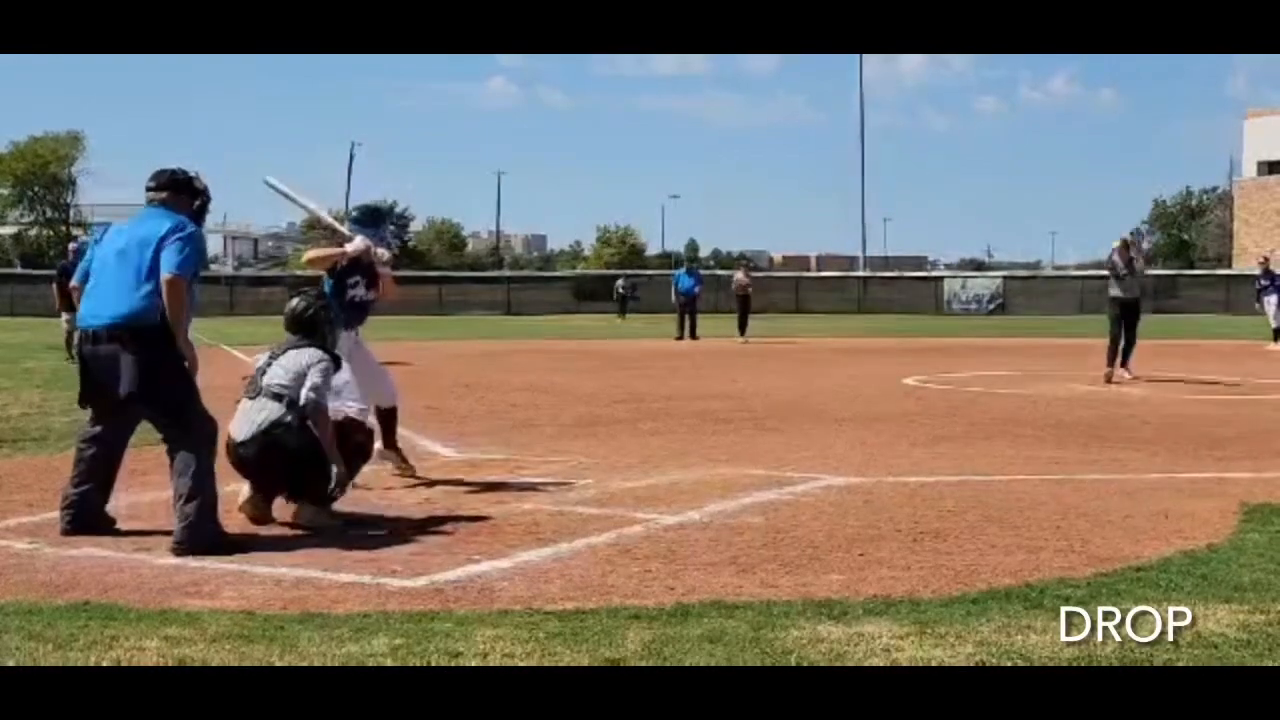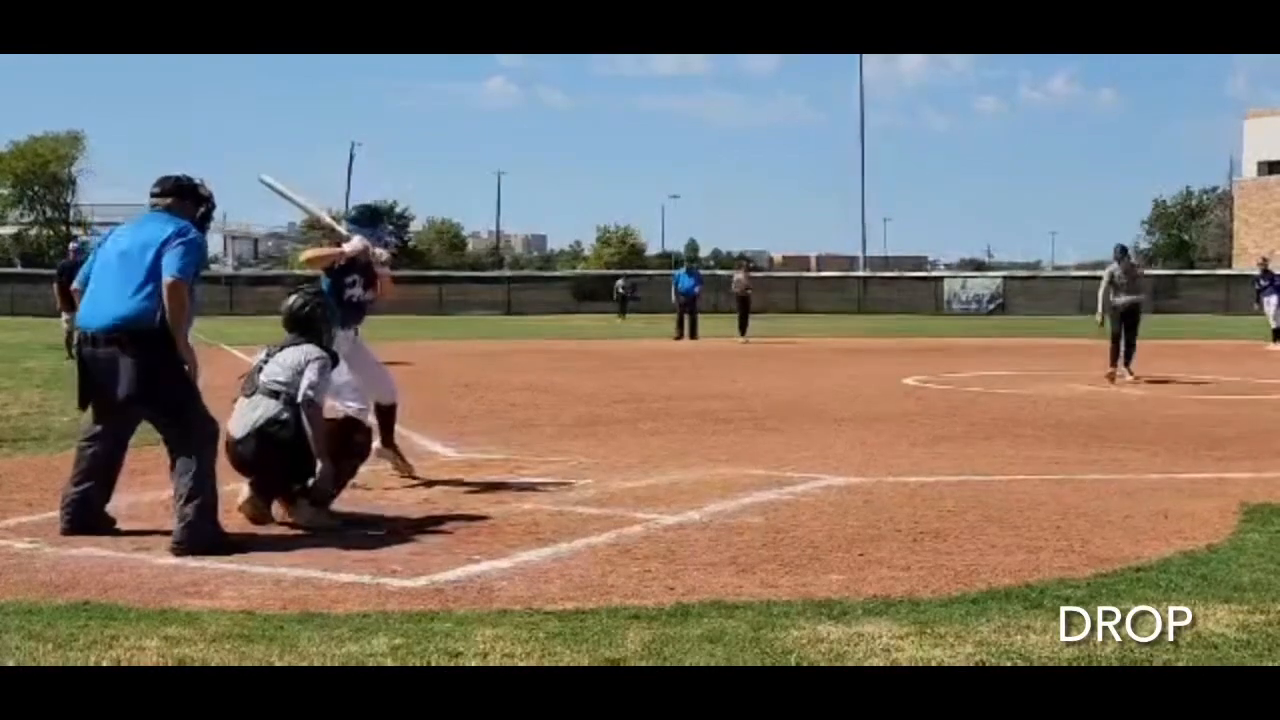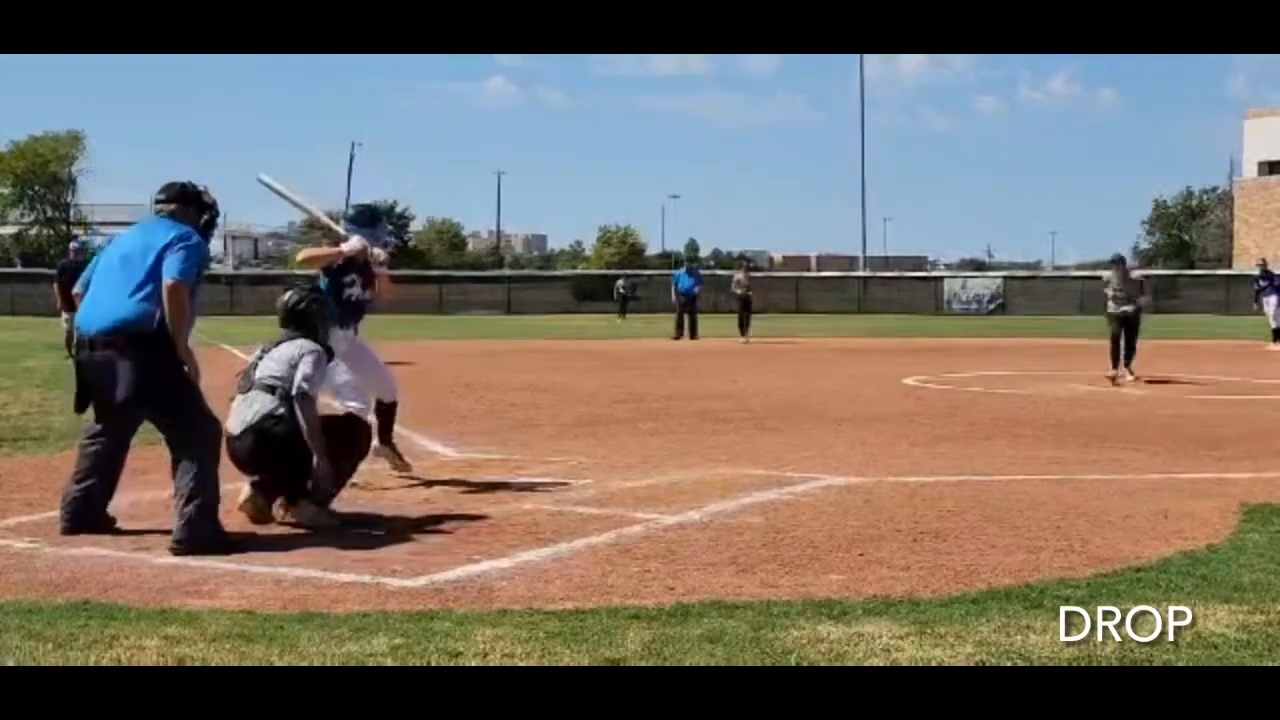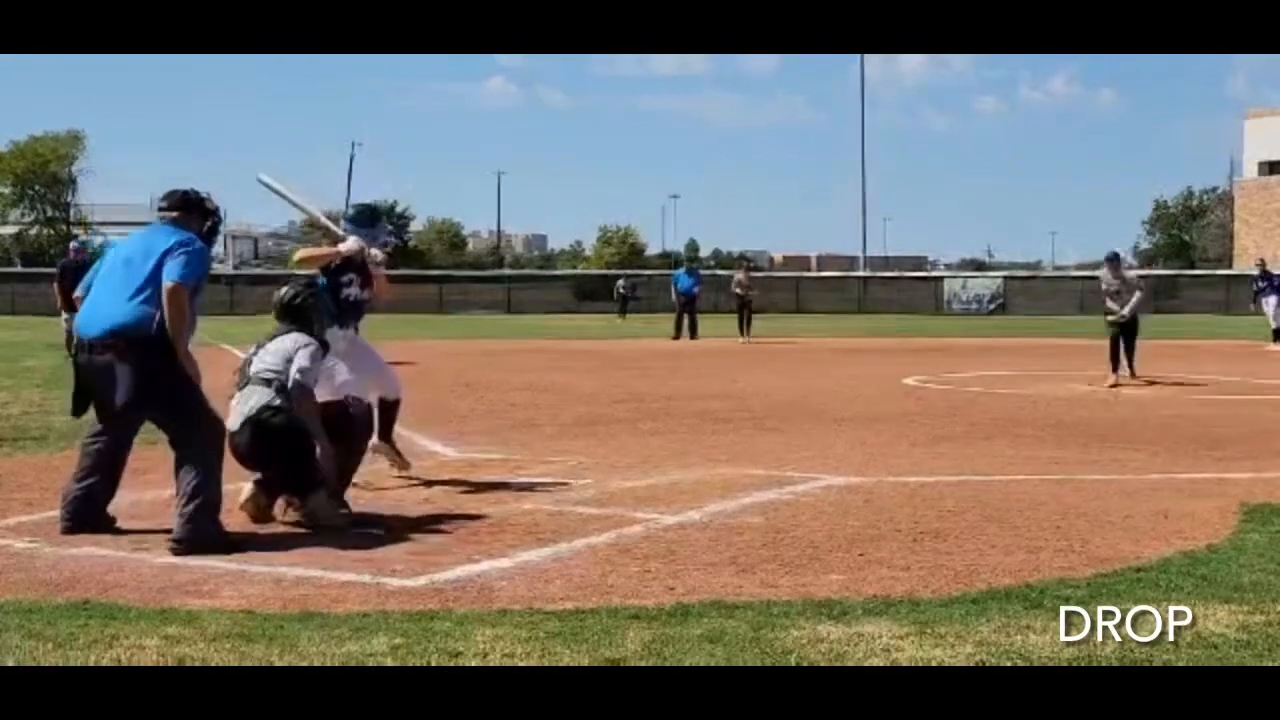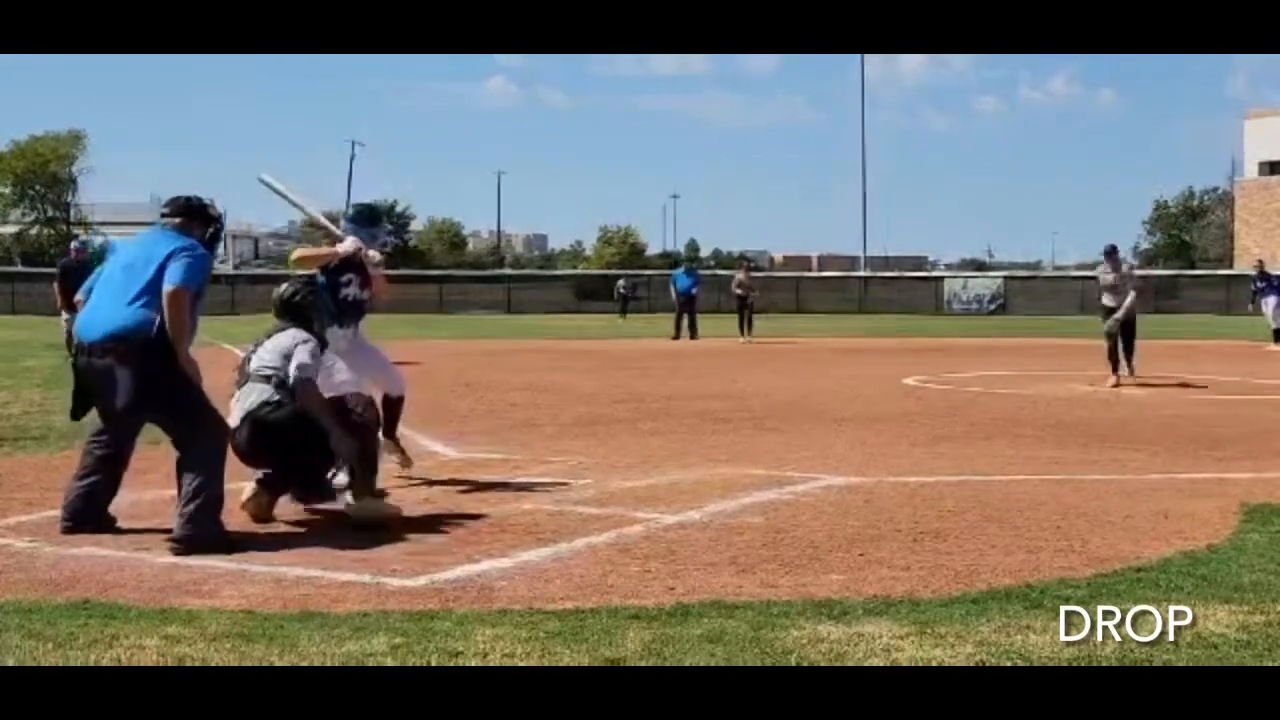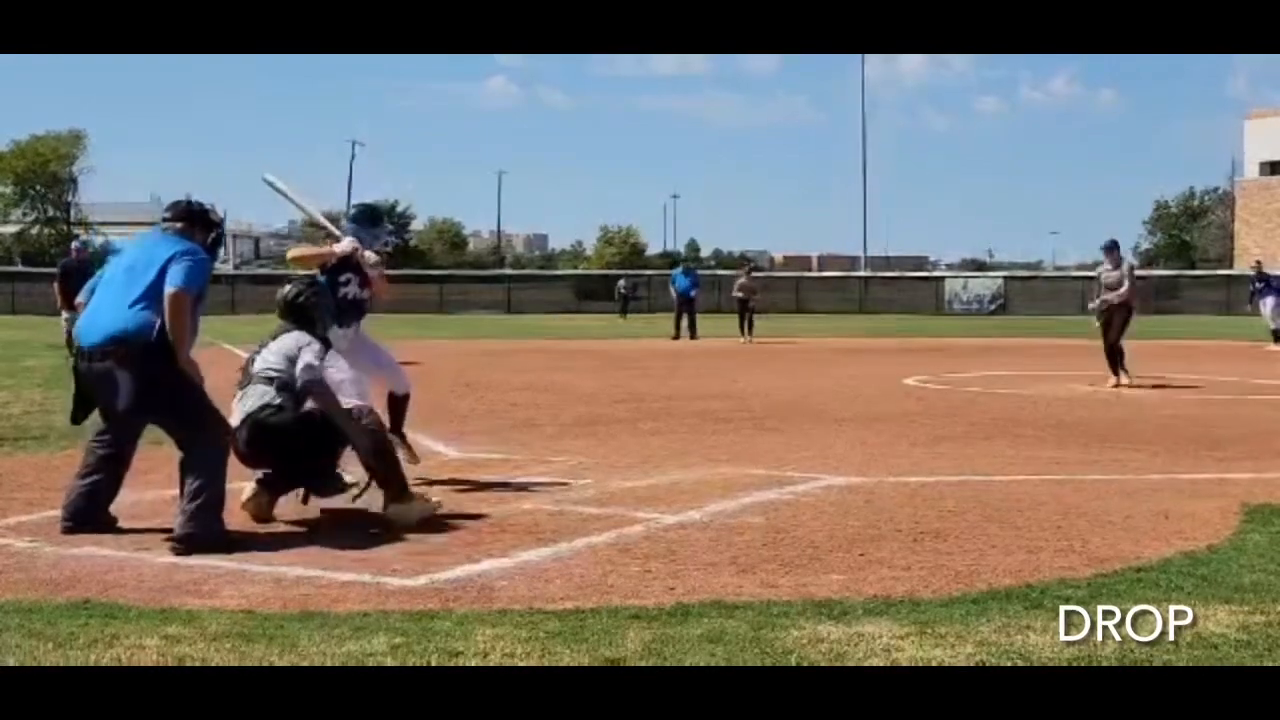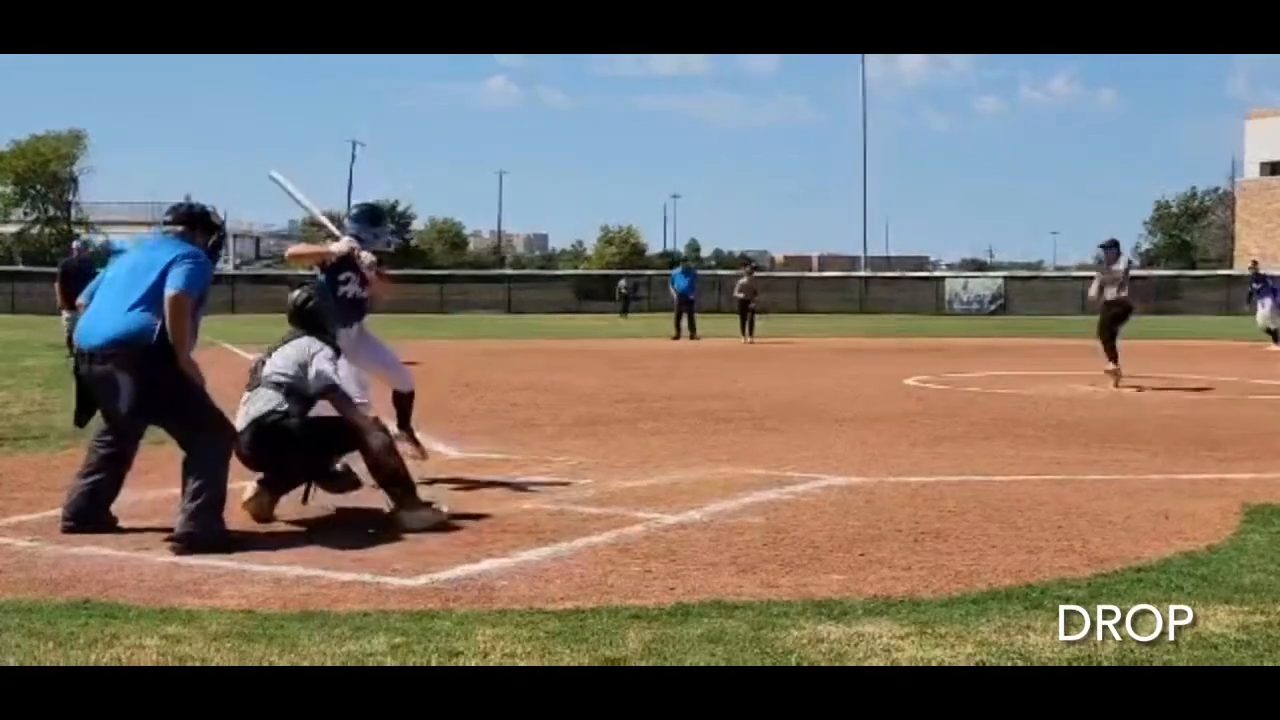
dt=0.1s
person 1, frame 1
left shoulder: (116, 230)
right shoulder: (183, 229)
left elbow: (77, 284)
right elbow: (172, 281)
right wrist: (182, 340)
left hip: (93, 343)
right hip: (140, 342)
left knee: (104, 429)
right knee: (192, 431)
left ankle: (80, 513)
right ankle: (195, 530)
person 1, frame 2
left shoulder: (119, 233)
right shoulder: (185, 234)
left elbow: (79, 287)
right elbow: (173, 285)
right wrist: (182, 344)
left hip: (93, 344)
right hip: (140, 344)
left knee: (106, 429)
right knee: (193, 432)
left ankle: (80, 513)
right ankle: (195, 531)
person 1, frame 3
left shoulder: (124, 238)
right shoulder: (187, 239)
left elbow: (80, 290)
right elbow: (173, 286)
right wrist: (182, 346)
left hip: (91, 347)
right hip: (138, 347)
left knee: (109, 429)
right knee: (197, 432)
left ankle: (80, 512)
right ankle: (196, 530)
person 1, frame 4
left shoulder: (127, 243)
right shoulder: (189, 245)
left elbow: (81, 294)
right elbow: (173, 290)
right wrist: (182, 350)
left hip: (90, 349)
right hip: (138, 349)
left knee: (112, 429)
right knee: (200, 433)
left ankle: (80, 511)
right ankle: (196, 529)
person 1, frame 5
left shoulder: (127, 247)
right shoulder: (190, 250)
left elbow: (82, 297)
right elbow: (174, 293)
right wrist: (182, 353)
left hip: (88, 352)
right hip: (136, 352)
left knee: (114, 431)
right knee: (205, 434)
left ankle: (81, 512)
right ankle: (196, 529)
person 1, frame 6
left shoulder: (130, 250)
right shoulder: (192, 254)
left elbow: (83, 299)
right elbow: (175, 296)
right wrist: (183, 356)
left hip: (90, 355)
right hip: (137, 355)
left knee: (117, 431)
right knee: (207, 434)
left ankle: (81, 512)
right ankle: (197, 529)
person 1, frame 7
left shoulder: (131, 253)
right shoulder: (192, 257)
left elbow: (84, 301)
right elbow: (176, 298)
right wrist: (184, 358)
left hip: (89, 357)
right hip: (137, 357)
left knee: (119, 432)
right knee: (211, 435)
left ankle: (83, 511)
right ankle: (197, 528)
person 2, frame 1
left shoulder: (371, 262)
right shoulder: (342, 259)
left elbow: (385, 292)
right elbow: (309, 259)
left wrist: (384, 270)
right wrist: (349, 250)
left hip: (349, 338)
left knee: (386, 392)
left ankle: (389, 446)
person 2, frame 2
left shoulder: (369, 262)
right shoulder: (340, 259)
left elbow: (383, 292)
right elbow: (307, 258)
left wrist: (382, 270)
right wrist: (347, 250)
left hip: (348, 337)
left knee: (386, 390)
right knee: (355, 405)
left ankle: (387, 445)
person 2, frame 3
left shoulder: (368, 261)
right shoulder: (339, 258)
left elbow: (381, 292)
right elbow: (303, 258)
left wrist: (380, 271)
right wrist: (345, 250)
left hip: (348, 337)
left knee: (388, 387)
right knee: (357, 405)
left ankle: (385, 443)
person 2, frame 4
left shoulder: (367, 261)
right shoulder: (337, 258)
left elbow: (380, 292)
right elbow: (300, 258)
left wrist: (378, 271)
right wrist: (343, 250)
left hip: (348, 336)
right hip: (323, 338)
left knee: (390, 385)
left ankle: (384, 440)
person 2, frame 5
left shoulder: (367, 260)
right shoulder: (336, 257)
left elbow: (380, 292)
right elbow: (297, 257)
left wrist: (376, 273)
right wrist: (340, 250)
left hip: (350, 335)
right hip: (323, 338)
left knee: (394, 381)
left ankle: (388, 438)
person 2, frame 6
left shoulder: (368, 259)
right shoulder: (336, 257)
left elbow: (380, 292)
right elbow: (293, 256)
left wrist: (374, 273)
right wrist: (336, 250)
left hip: (352, 334)
right hip: (324, 337)
left knee: (399, 380)
right knee: (354, 403)
left ankle: (396, 434)
person 2, frame 7
left shoulder: (372, 257)
right shoulder: (337, 255)
left elbow: (380, 290)
right elbow: (292, 254)
left wrist: (371, 274)
right wrist: (332, 250)
left hip: (355, 332)
left knee: (402, 377)
right knee: (357, 402)
left ankle: (404, 431)
person 3, frame 1
left shoulder: (273, 355)
right shoulder: (318, 357)
right elbow: (313, 410)
right wrist: (337, 462)
left hip: (238, 450)
right hip: (266, 446)
right knee: (359, 434)
left ankle: (260, 492)
right ankle: (313, 505)
person 3, frame 2
left shoulder: (271, 353)
right shoulder: (316, 355)
right elbow: (309, 407)
right wrist: (324, 462)
left hip: (237, 448)
right hip: (264, 444)
right knee: (357, 433)
left ankle: (259, 492)
right ankle: (312, 505)
person 3, frame 3
left shoulder: (271, 348)
right shoulder: (311, 349)
right elbow: (303, 401)
right wrist: (320, 457)
left hip: (239, 444)
right hip: (265, 438)
right knee: (356, 429)
left ankle: (261, 492)
right ankle: (311, 504)
person 3, frame 4
left shoulder: (267, 344)
right shoulder: (306, 343)
right elbow: (300, 392)
right wrist: (323, 445)
left hip: (241, 440)
right hip: (263, 432)
right knee: (357, 413)
left ankle: (263, 490)
right ankle: (327, 497)
person 3, frame 5
left shoulder: (269, 341)
right shoulder: (303, 339)
right elbow: (304, 388)
right wrist: (336, 434)
left hip: (244, 436)
right hip: (265, 427)
right knee: (360, 408)
left ankle: (264, 489)
right ankle: (363, 498)
person 3, frame 6
left shoulder: (275, 342)
right shoulder: (307, 341)
right elbow: (315, 388)
right wrist: (354, 430)
left hip: (244, 438)
right hip: (271, 431)
right knee: (364, 419)
left ankle: (265, 489)
right ankle: (399, 500)
person 3, frame 7
left shoulder: (282, 349)
right shoulder: (317, 348)
right elbow: (333, 392)
right wrist: (371, 432)
left hip: (249, 442)
right hip: (272, 435)
right knee: (367, 427)
left ankle: (266, 490)
right ankle: (409, 507)
